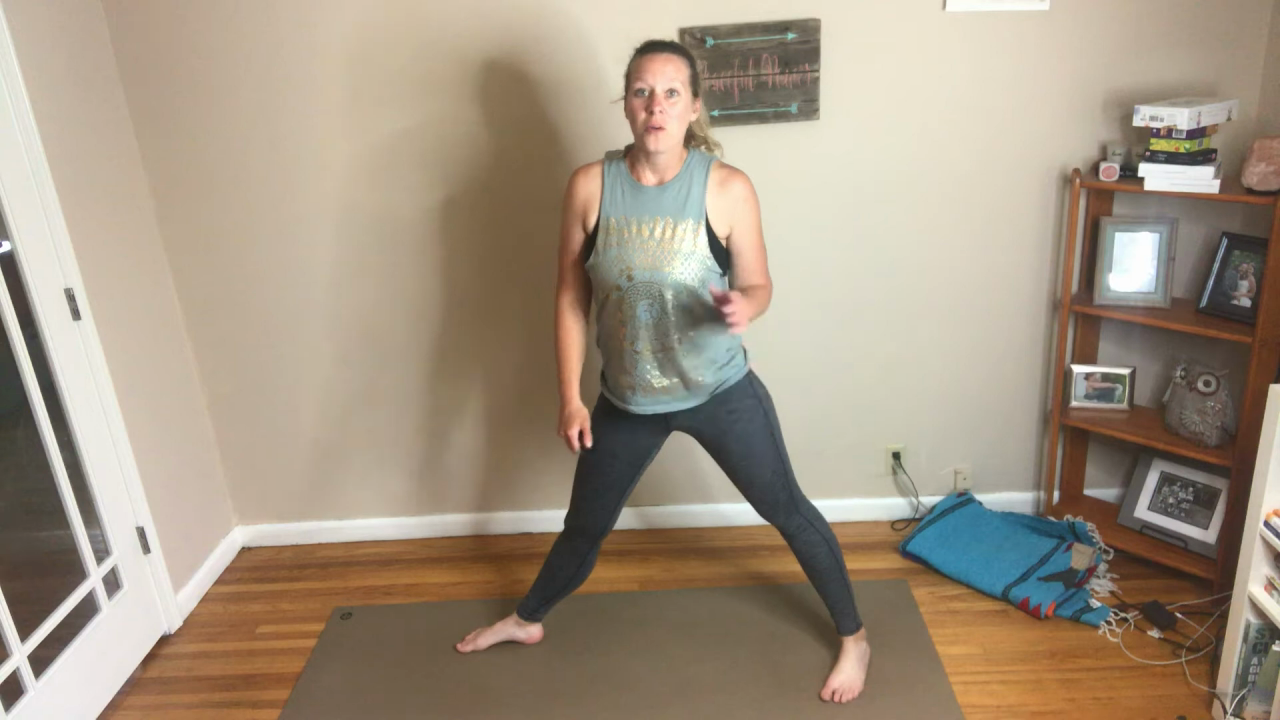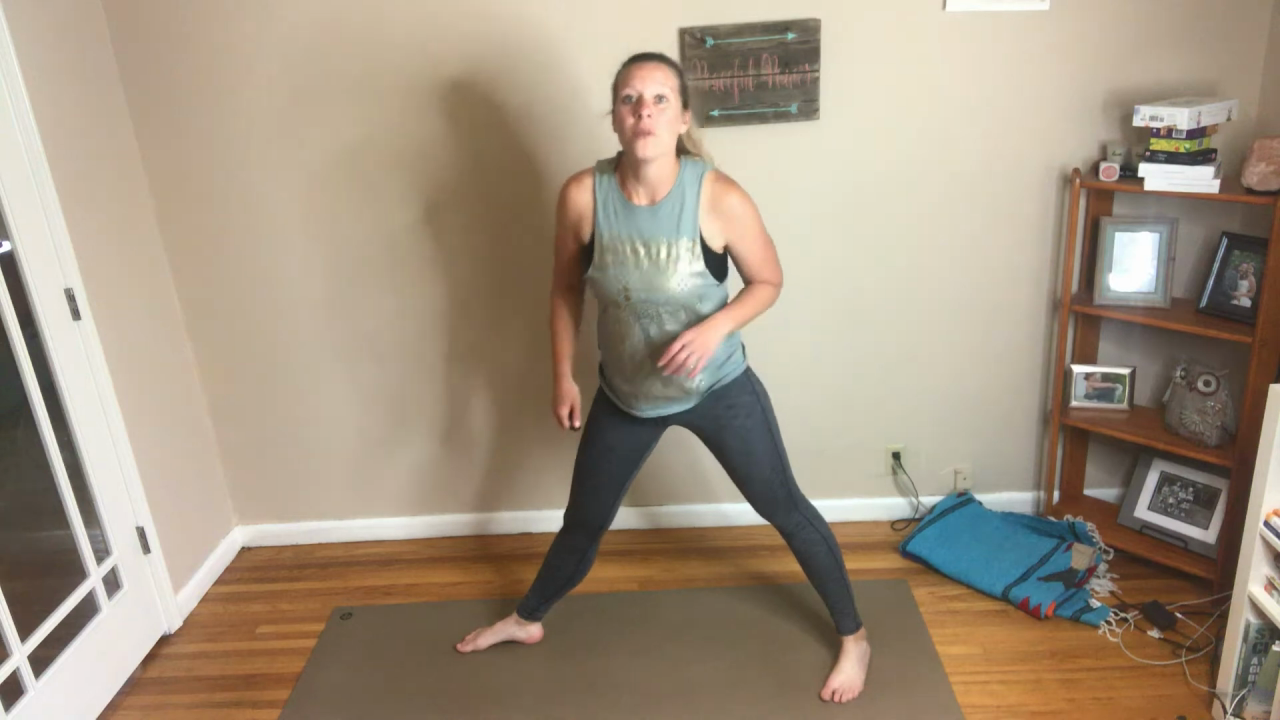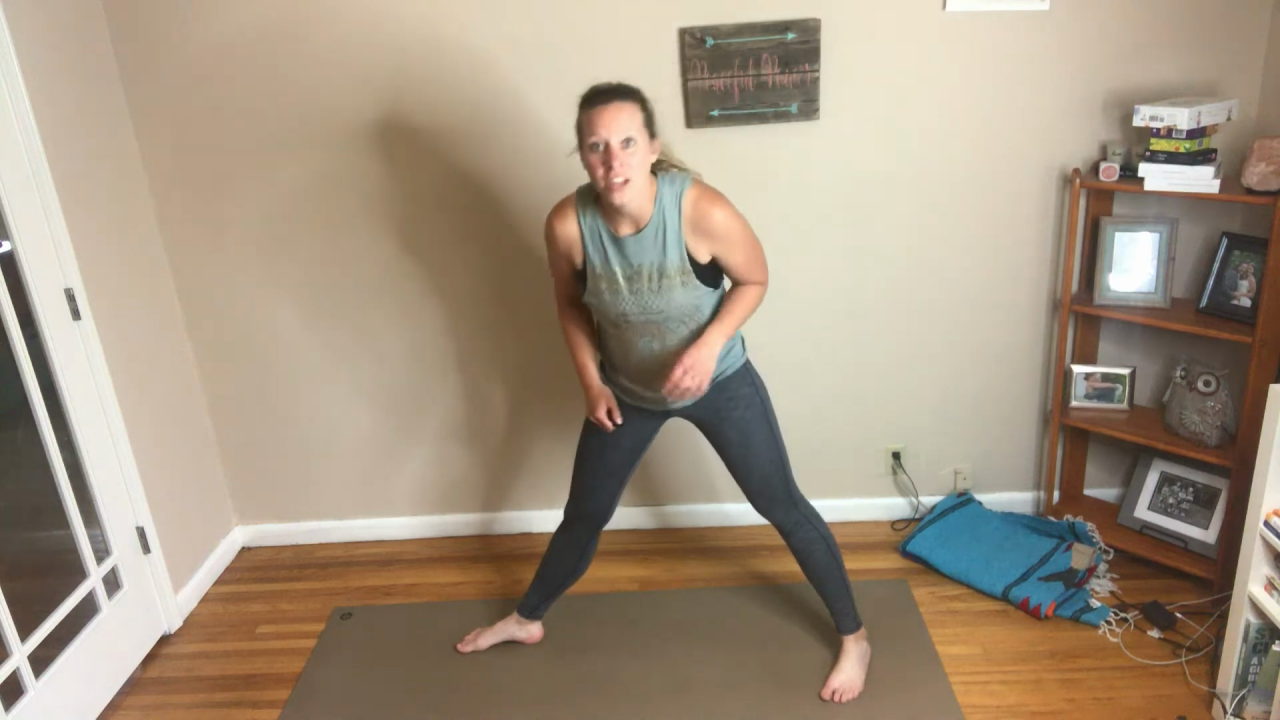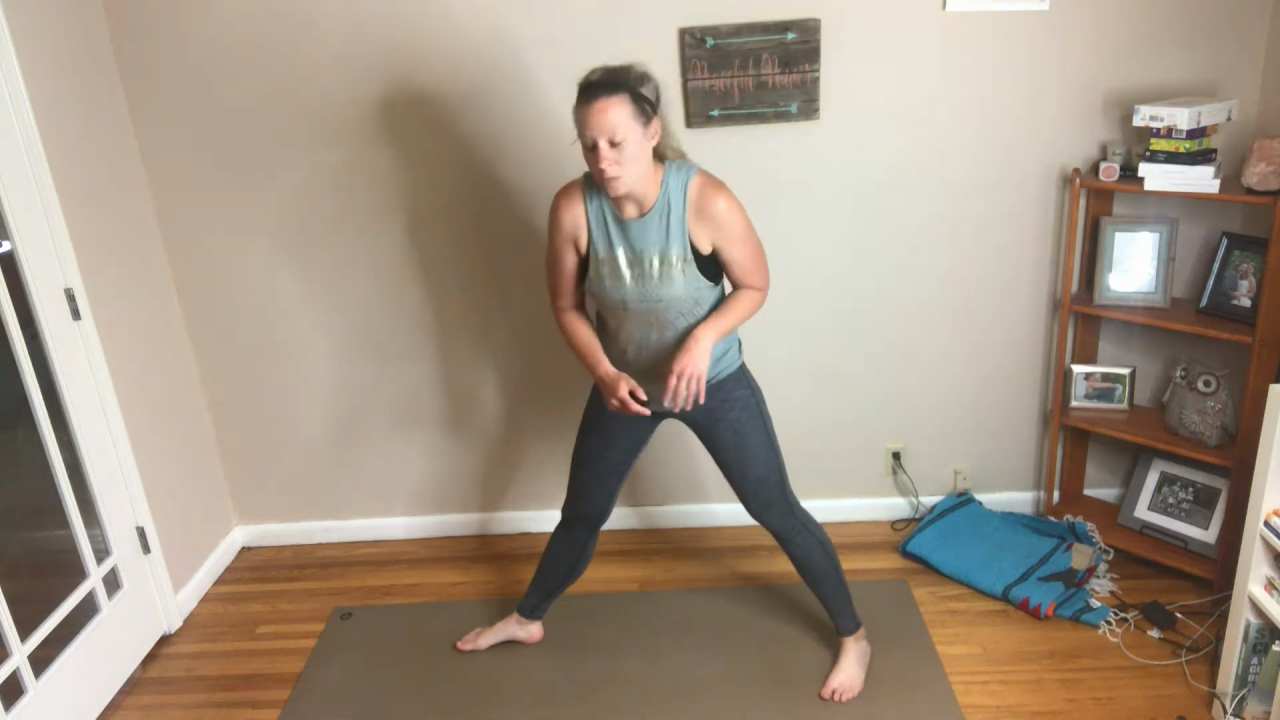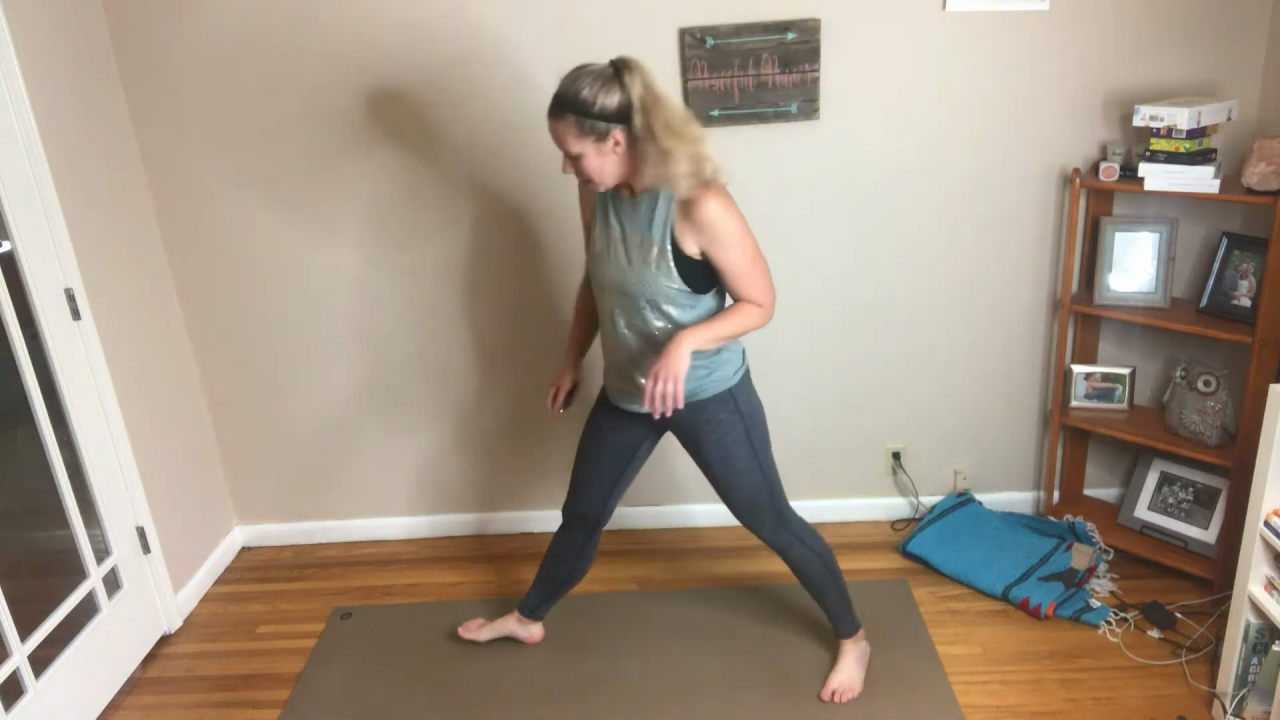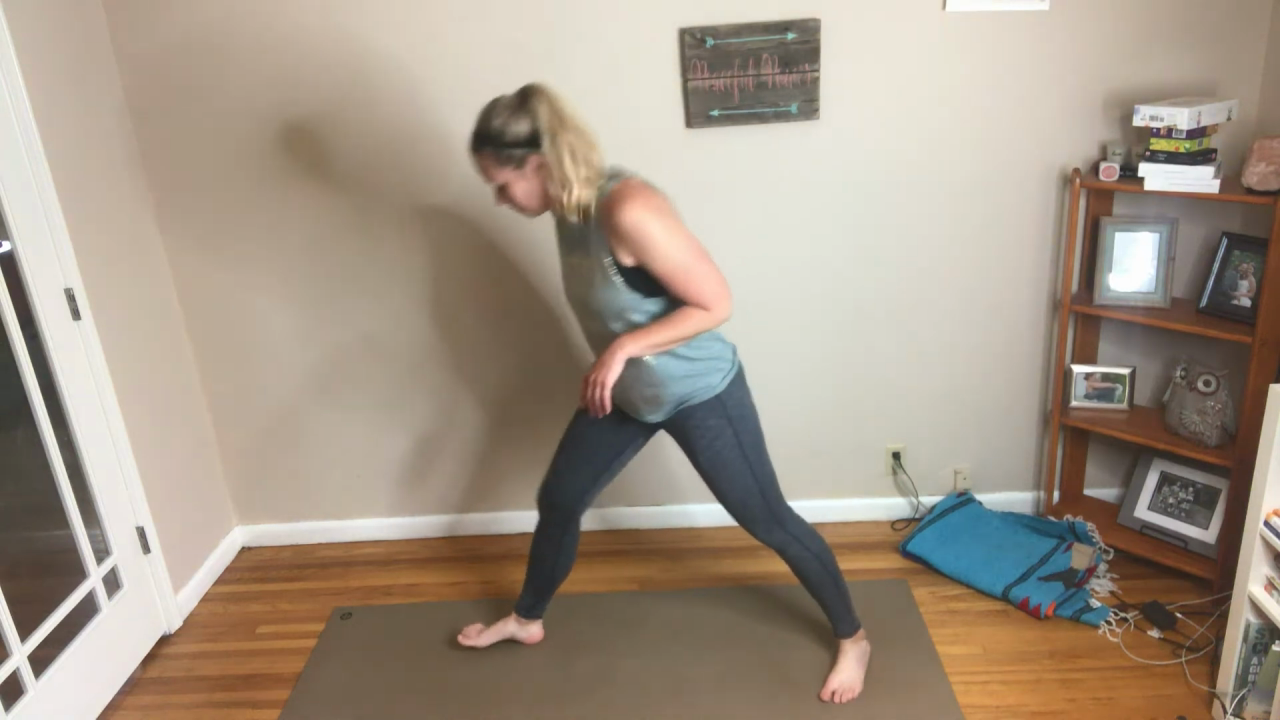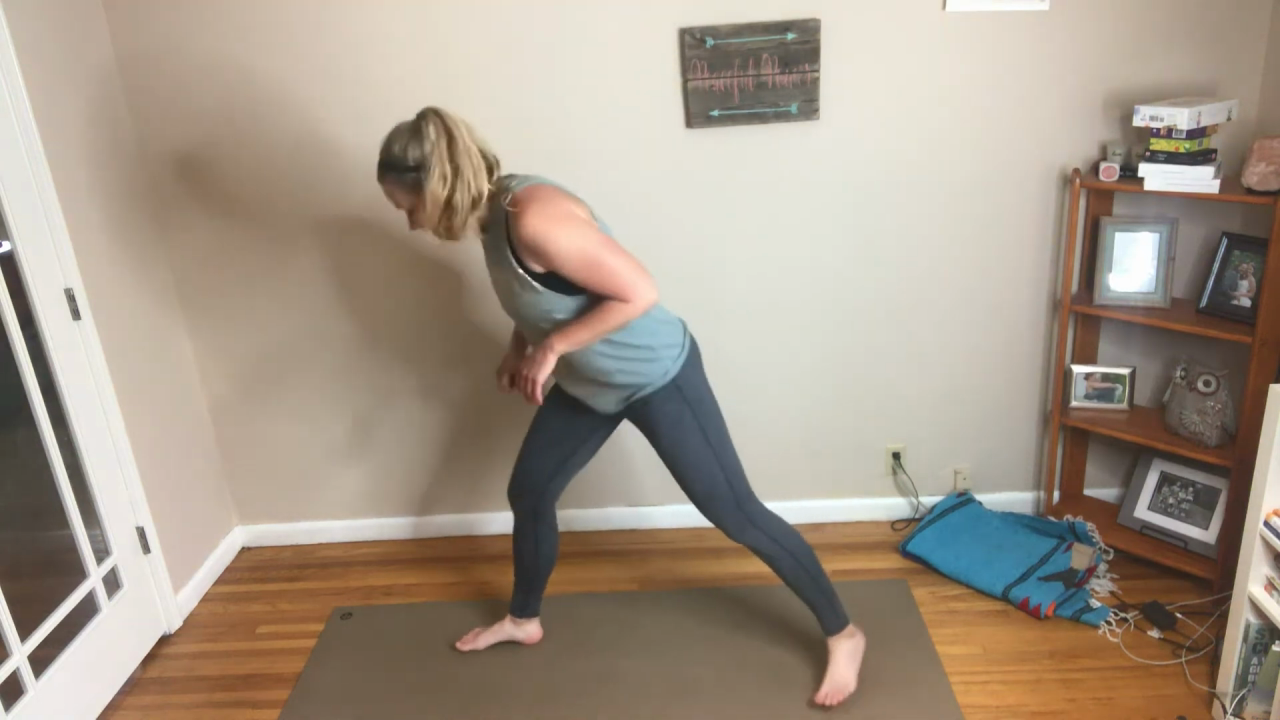
dt=0.4s
person 1, frame 1
left shoulder: (727, 187)
right shoulder: (590, 185)
left elbow: (758, 287)
right elbow: (572, 299)
left wrist: (740, 307)
right wrist: (570, 396)
left hip: (719, 392)
right hip: (627, 398)
left knee: (787, 512)
right knee: (585, 524)
left ankle: (853, 638)
right ankle: (526, 620)
person 1, frame 2
left shoulder: (719, 197)
right shoulder: (582, 195)
left elbow: (768, 282)
right elbow: (566, 288)
left wrist: (717, 327)
right wrist: (563, 375)
left hip: (717, 388)
right hip: (624, 393)
left knee: (784, 509)
right knee: (584, 519)
left ankle: (853, 638)
right ankle: (526, 620)
person 1, frame 3
left shoulder: (703, 211)
right shoulder: (567, 223)
left elbow: (753, 281)
left wrist: (707, 345)
right wrist: (591, 381)
left hip: (718, 380)
right hip: (627, 389)
left knee: (784, 508)
right knee: (584, 513)
left ankle: (854, 637)
right ankle: (526, 619)
person 1, frame 4
left shoulder: (707, 200)
right shoulder: (572, 206)
left elbow: (753, 286)
right elbow: (567, 306)
left wrist: (703, 338)
right wrist: (605, 374)
left hip: (714, 382)
right hip: (624, 387)
left knee: (778, 512)
right knee: (581, 512)
left ankle: (853, 638)
right ankle: (526, 619)
person 1, frame 5
left shoulder: (699, 201)
right shoulder: (596, 192)
left elbow: (759, 304)
left wrist: (683, 345)
right wrist: (572, 359)
left hip: (710, 395)
right hip: (625, 390)
left knee: (771, 523)
right knee: (582, 513)
left ankle: (852, 639)
right ankle: (528, 619)
person 1, frame 6
left shoulder: (625, 210)
right shoulder: (569, 206)
left elbow: (713, 303)
left wrist: (621, 350)
left hip: (701, 390)
right hip: (628, 392)
left knee: (769, 521)
right knee: (558, 498)
left ankle: (852, 639)
right ankle: (526, 619)
person 1, frame 7
left shoulder: (532, 216)
right shoulder: (492, 212)
left elbow: (637, 292)
left wrist: (552, 348)
right wrist: (520, 346)
left hip: (657, 376)
right hip: (584, 382)
left knee: (739, 515)
right knee: (529, 493)
left ankle: (843, 636)
right ankle: (523, 619)
